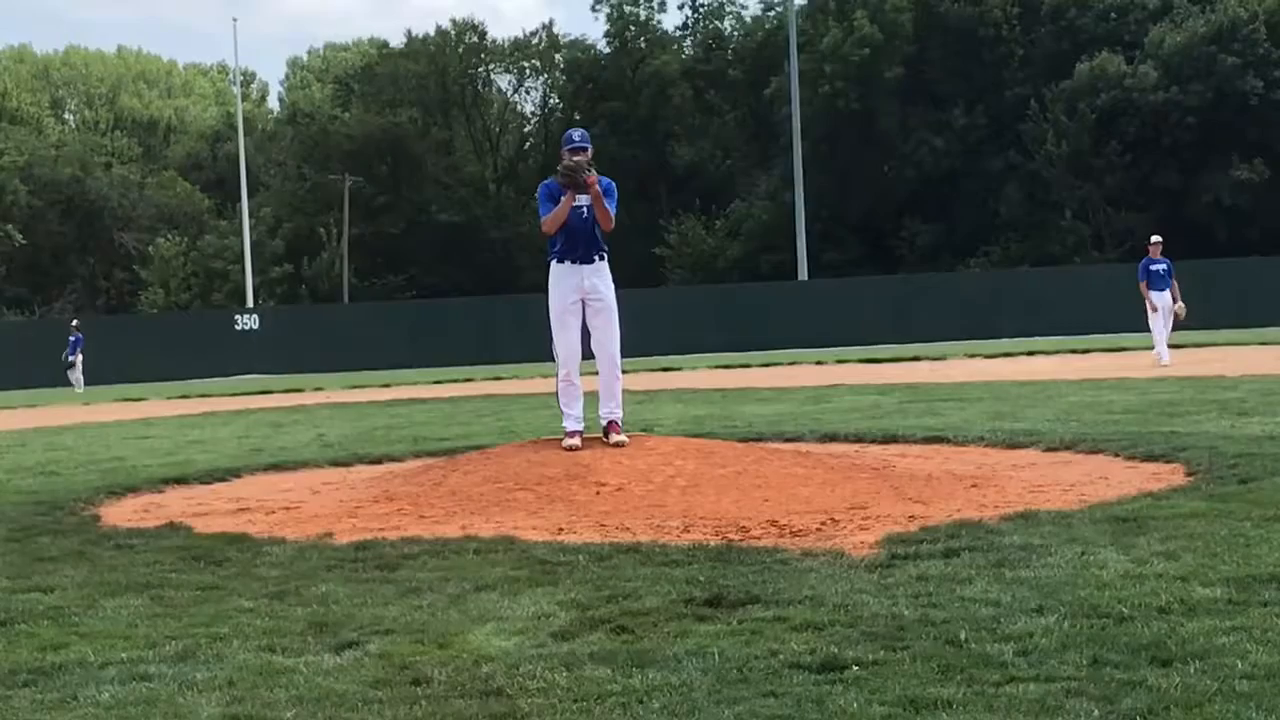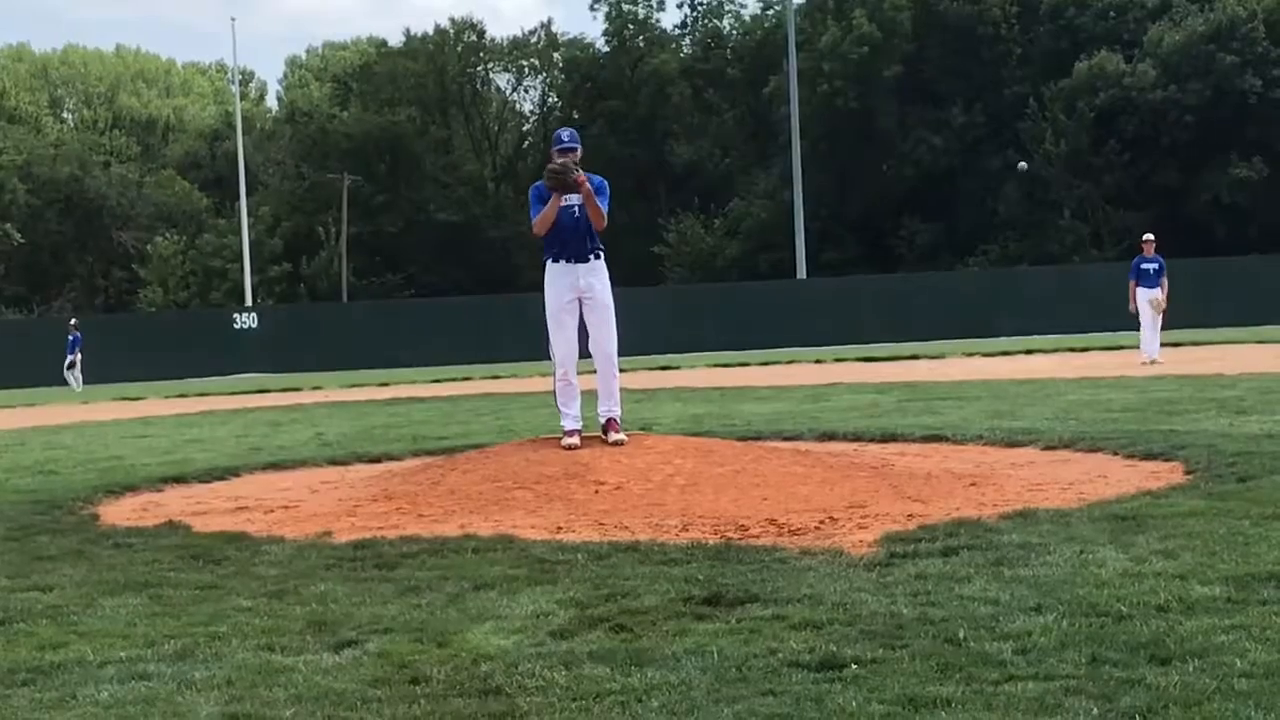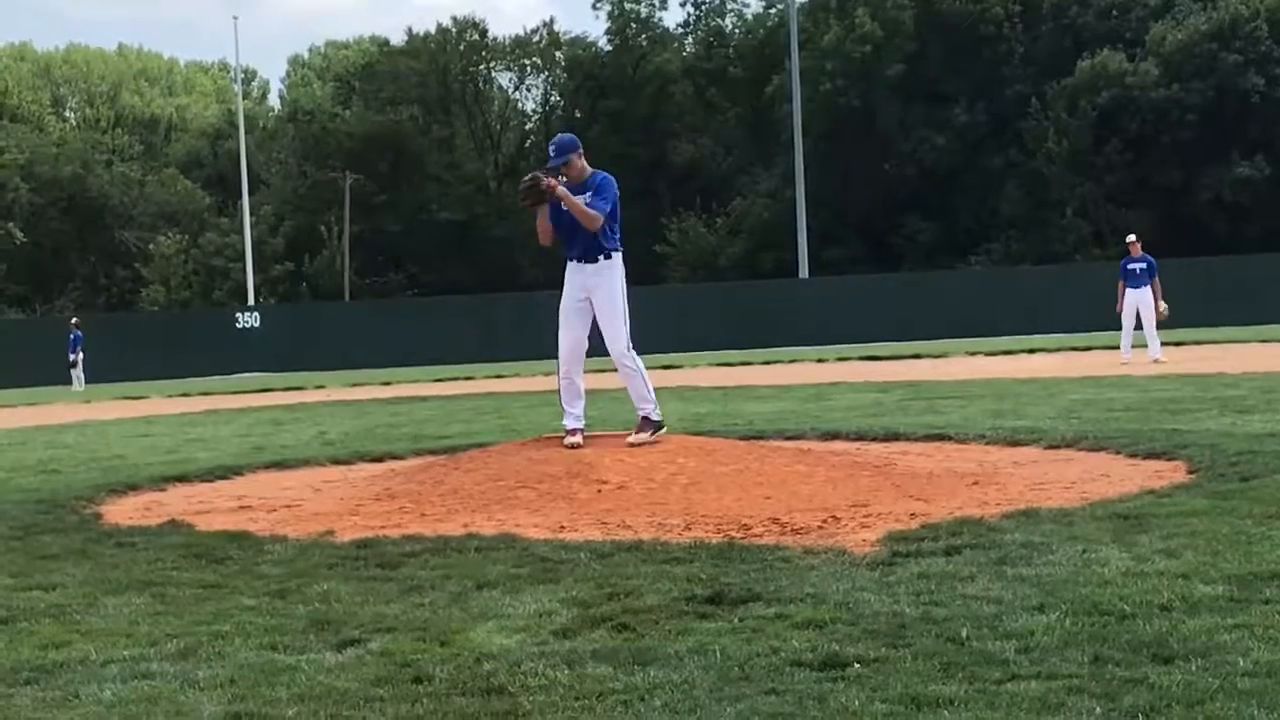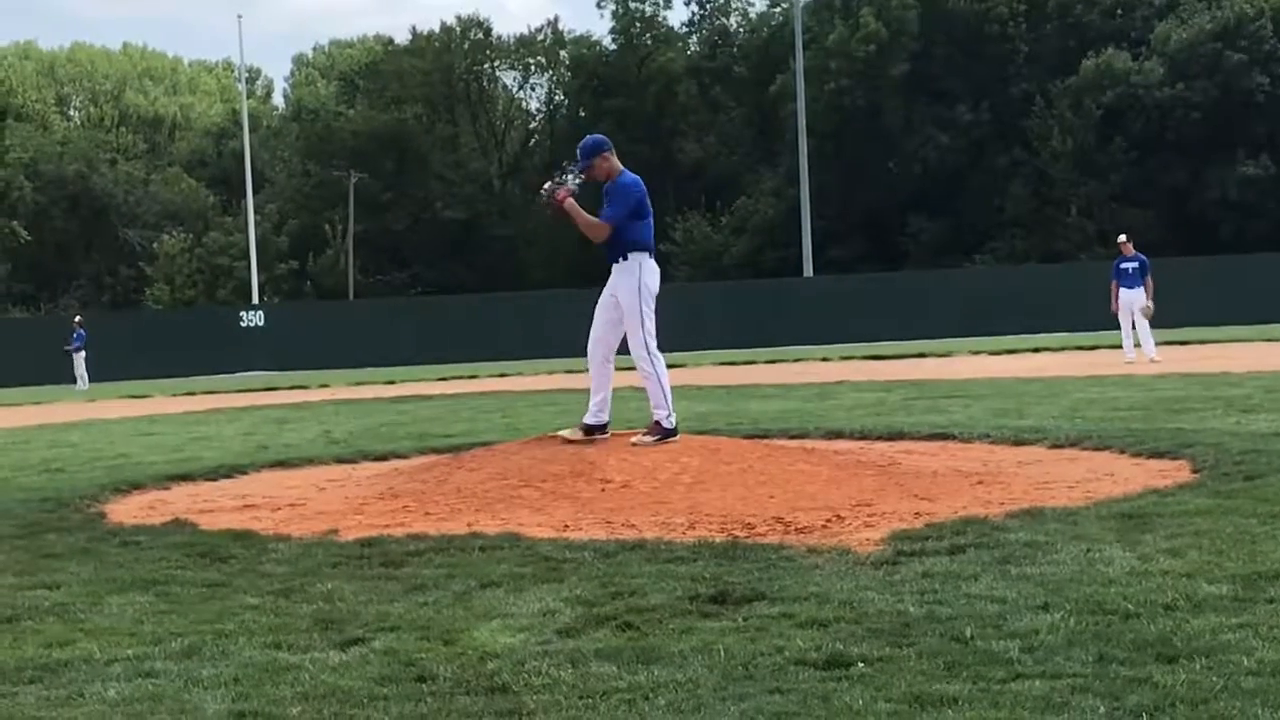
dt=0.4s
person 1, frame 1
left shoulder: (606, 185)
right shoulder: (550, 187)
left elbow: (608, 224)
right elbow: (548, 227)
left wrist: (595, 193)
right wrist: (571, 194)
left hip: (598, 270)
right hip: (563, 273)
left knee: (609, 351)
right knee: (566, 354)
left ankle: (611, 421)
right ankle: (572, 425)
person 1, frame 2
left shoulder: (597, 183)
right shoulder: (540, 189)
left elbow: (601, 223)
right elbow: (538, 229)
left wrist: (586, 192)
right wrist: (557, 195)
left hip: (593, 269)
right hip: (558, 273)
left knee: (606, 348)
right knee: (563, 354)
left ankle: (610, 419)
right ankle: (571, 425)
person 1, frame 3
left shoulder: (604, 182)
right shoulder: (558, 191)
left elbow: (594, 222)
right elbow: (545, 239)
left wrist: (565, 195)
right wrist: (542, 204)
left hip: (606, 269)
right hip: (575, 273)
left knee: (620, 348)
right knee: (568, 352)
left ankle: (651, 416)
right ankle: (573, 424)
person 1, frame 4
left shoulder: (628, 184)
right shoulder: (611, 188)
left elbow: (601, 232)
right elbow: (597, 233)
left wrist: (570, 204)
right wrist: (568, 207)
left hip: (636, 269)
right hip: (619, 272)
left knee: (643, 349)
right knee: (598, 348)
left ankle: (666, 422)
right ankle: (596, 420)
